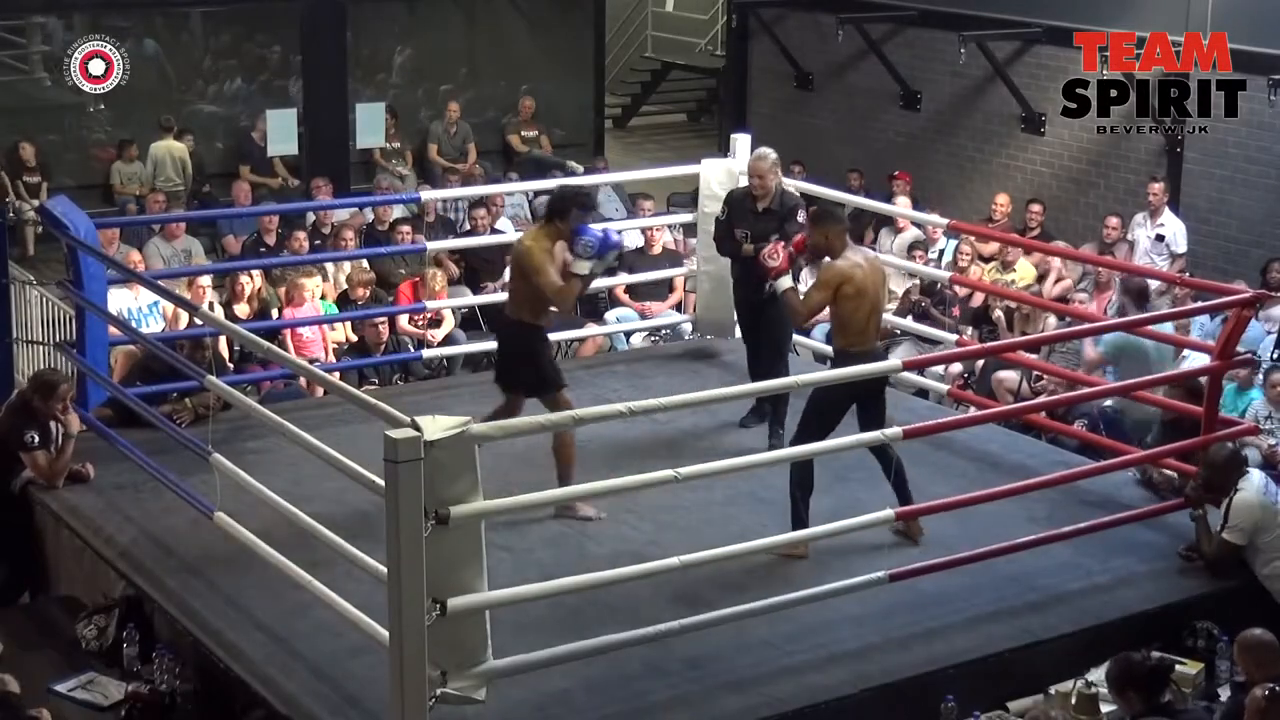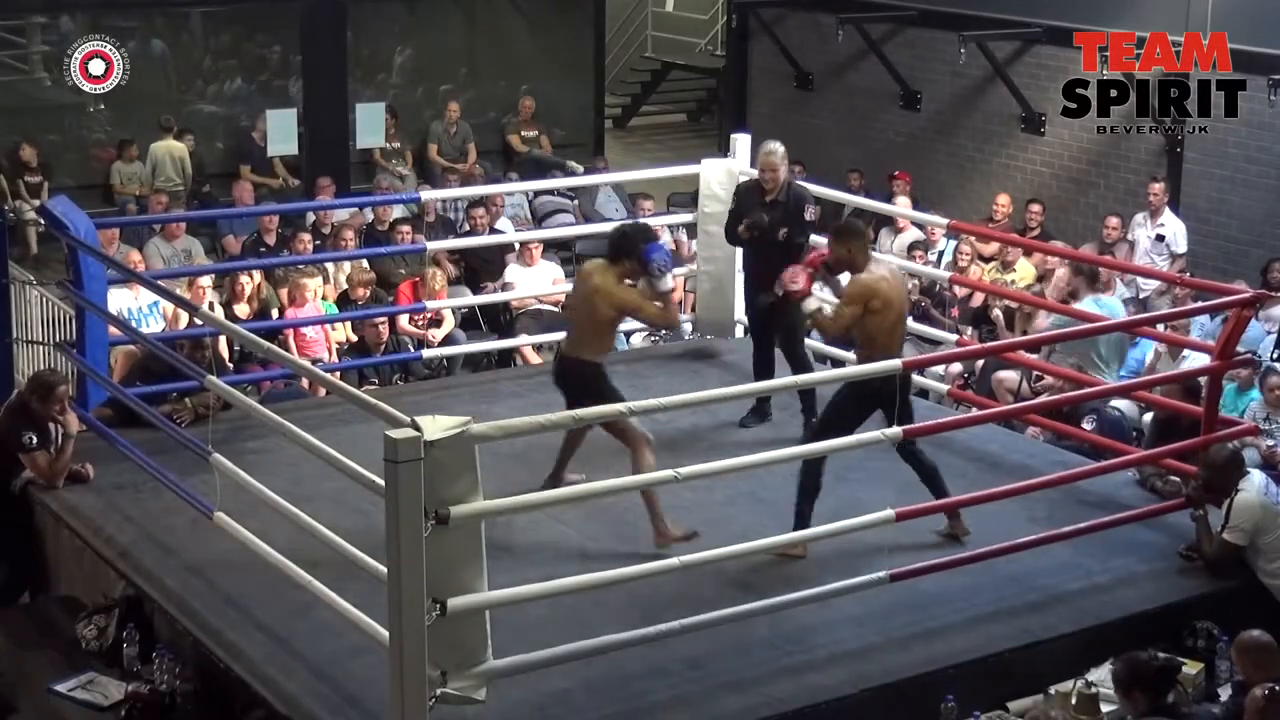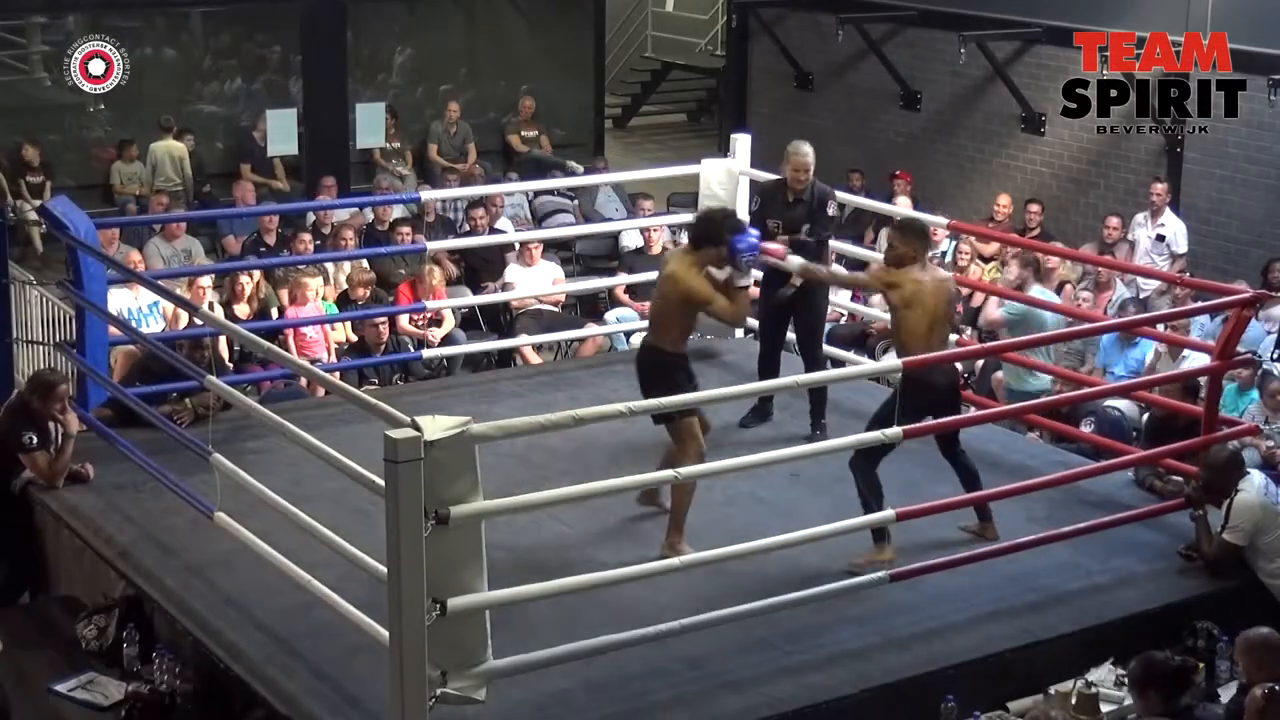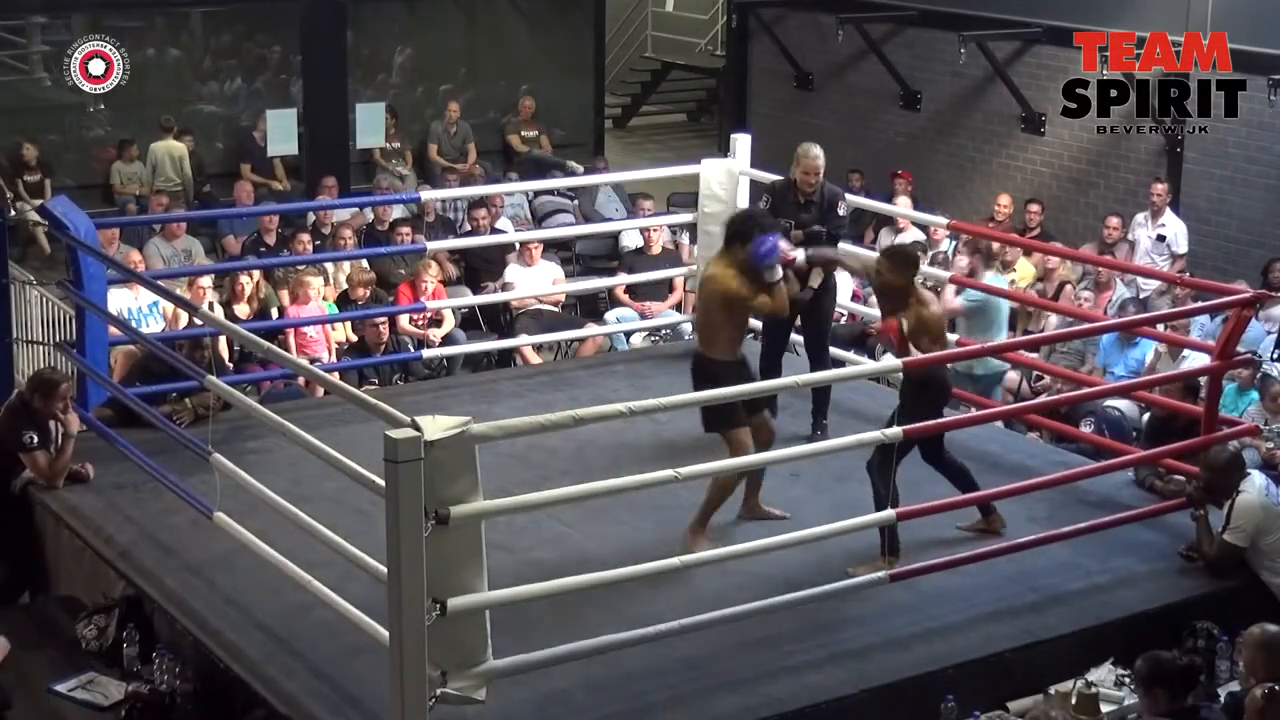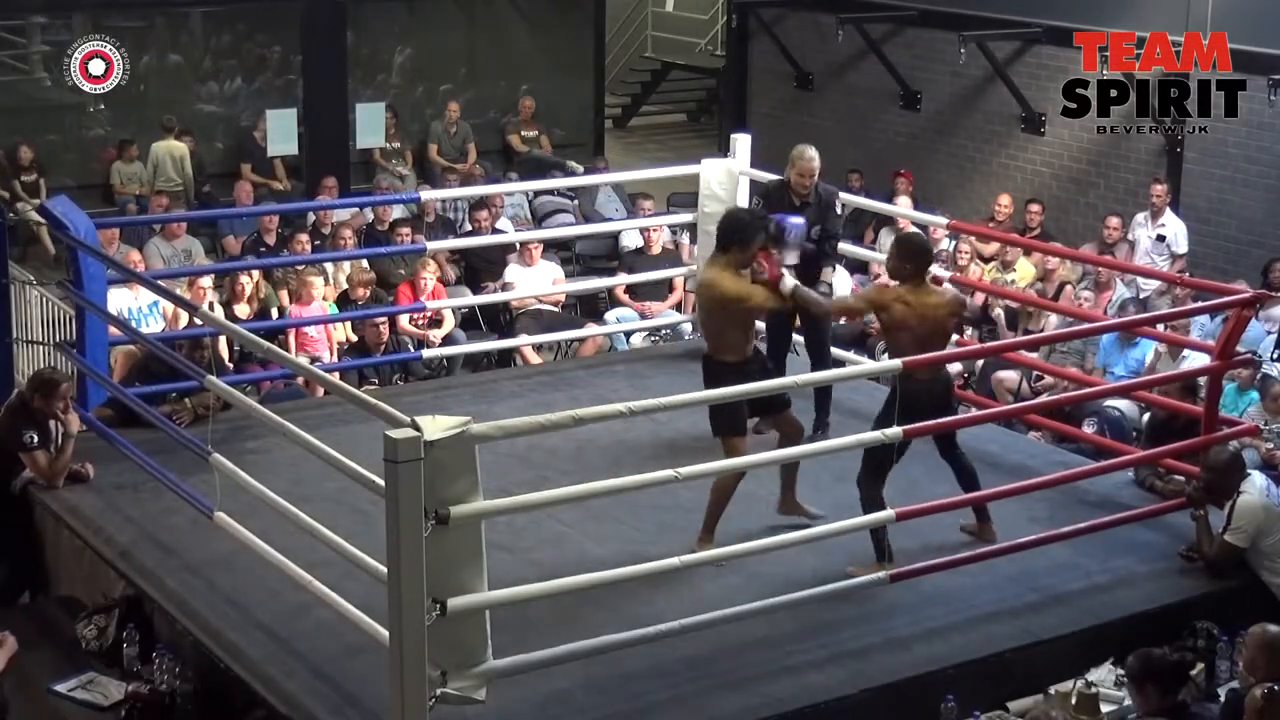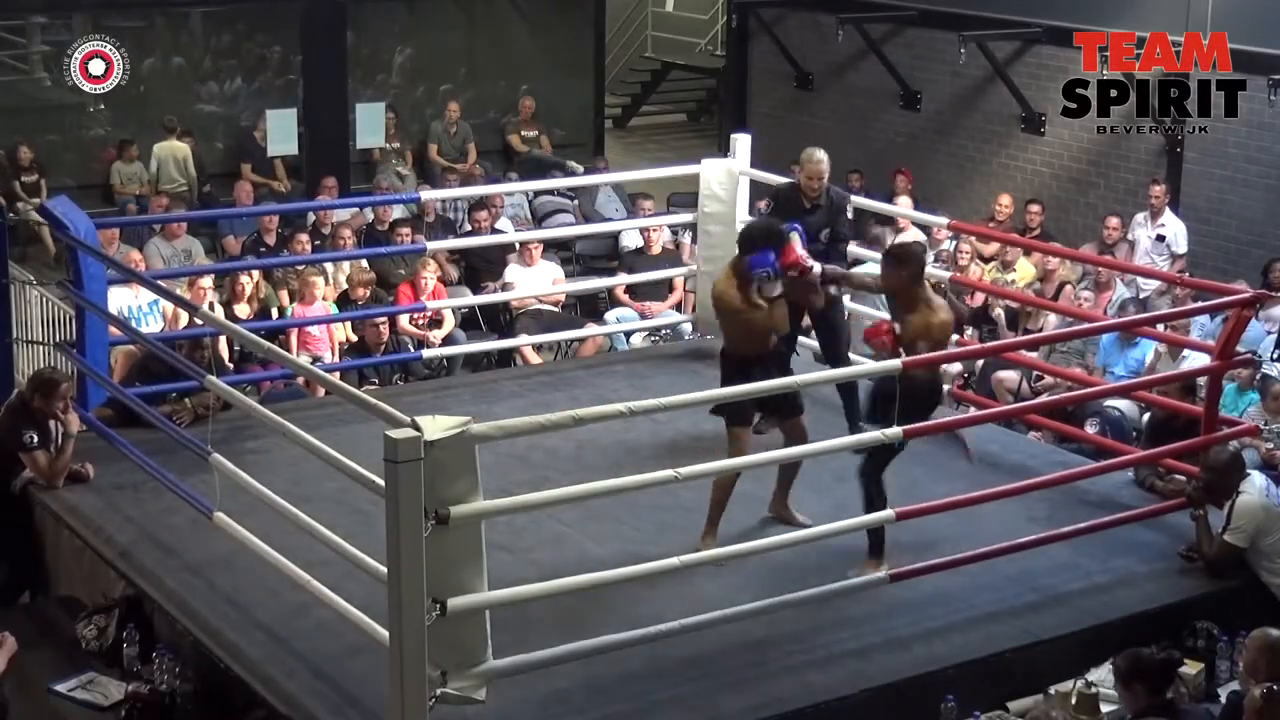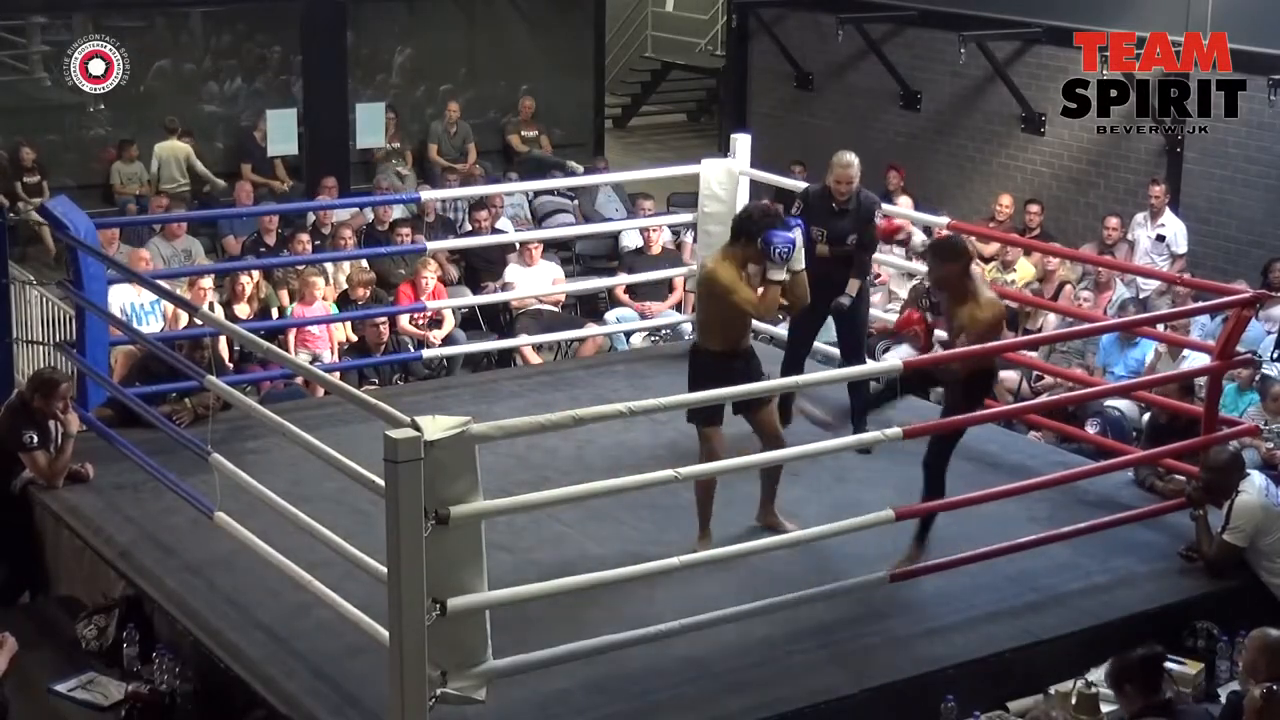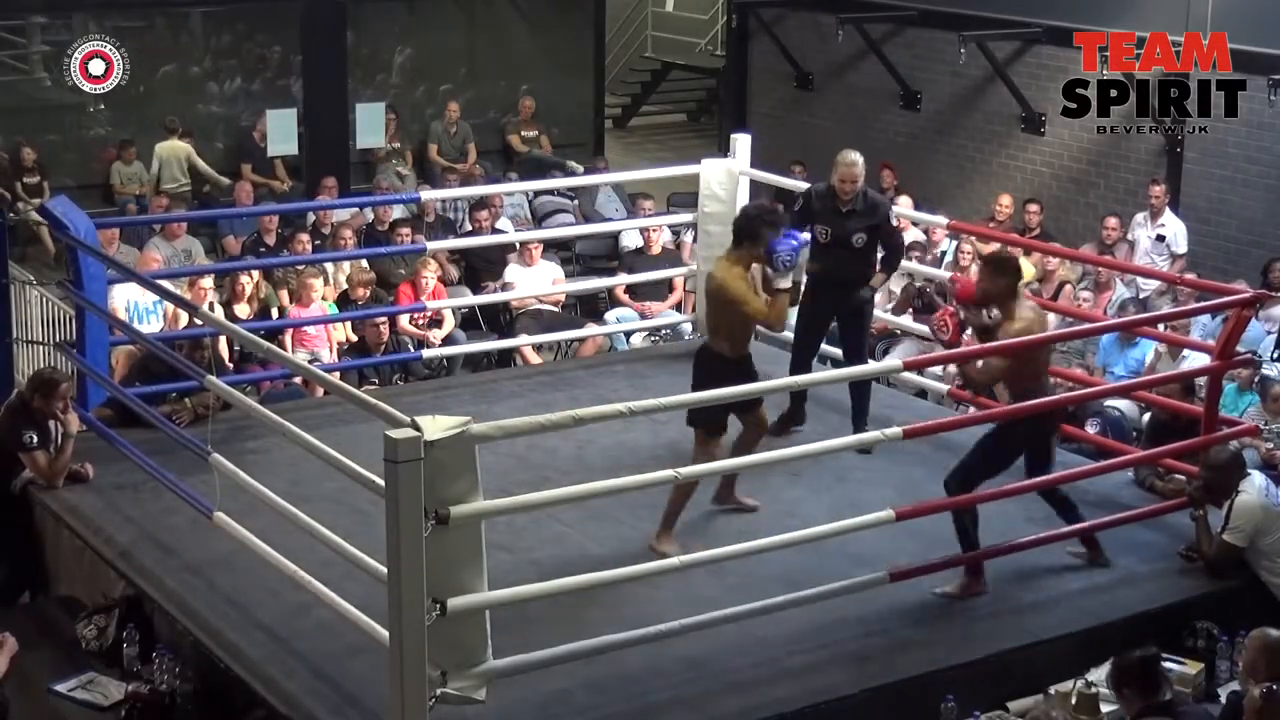
dt=0.3s
person 1, frame 1
left shoulder: (555, 242)
right shoulder: (534, 248)
left elbow: (577, 284)
right elbow: (563, 300)
left wrist: (599, 259)
right wrist: (582, 262)
left hip: (518, 330)
right hip: (523, 335)
left knee: (512, 406)
right knee: (565, 414)
right ankle: (566, 500)
person 1, frame 2
left shoulder: (591, 269)
right shoulder: (616, 293)
right elbow: (670, 321)
left wrist: (652, 281)
right wrist: (662, 279)
left hip: (565, 364)
right hip: (584, 372)
right knee: (641, 441)
left ankle: (556, 478)
right ankle: (661, 529)
person 1, frame 3
left shoulder: (686, 260)
right shoulder: (687, 279)
left elbow: (722, 287)
right elbow: (737, 318)
left wrist: (737, 272)
right wrist: (742, 272)
left hip: (669, 357)
right hip: (662, 363)
left knee: (699, 427)
right knee: (693, 449)
left ankle: (651, 491)
right ankle: (674, 544)
person 1, frame 4
left shoulder: (735, 266)
right shoulder: (724, 279)
left elbow: (791, 292)
right elbow: (779, 310)
left wrist: (779, 262)
right wrist: (774, 268)
left hip: (734, 363)
right hip: (715, 370)
left knee: (765, 433)
right knee: (742, 455)
left ankle: (751, 505)
right ankle: (696, 532)
person 1, frame 5
left shoulder: (730, 268)
right shoulder: (720, 283)
left elbow: (776, 291)
right elbow: (775, 302)
left hip: (751, 360)
right hip: (725, 372)
left knee: (792, 430)
right knee: (738, 461)
left ankle: (788, 499)
right ankle: (704, 540)
person 1, frame 6
left shoulder: (764, 268)
right shoulder: (726, 290)
left elbow: (815, 301)
right elbow: (780, 327)
right wrist: (772, 287)
left hip: (773, 357)
right hip: (741, 365)
left knee: (798, 436)
right knee: (739, 455)
left ankle: (780, 504)
right ankle: (709, 534)
person 1, frame 7
left shoulder: (753, 263)
right shoulder: (717, 271)
left elbow: (801, 301)
right elbow: (765, 311)
left wrist: (795, 258)
right wrist: (777, 270)
left hip: (742, 357)
right hip: (709, 363)
left knee: (774, 439)
right knee: (713, 454)
left ankle: (768, 512)
right ankle: (704, 535)
person 1, frame 8
left shoulder: (742, 264)
right shoulder: (727, 279)
left elbow: (781, 304)
right elbow: (776, 322)
left wrist: (787, 272)
right wrist: (782, 277)
left hip: (737, 360)
right hip: (717, 366)
left knee: (757, 427)
right knee: (706, 458)
left ankle: (726, 492)
right ankle: (663, 533)
person 2, frame 1
left shoulder: (837, 270)
right shoulder: (872, 261)
left elbow: (799, 315)
left wrist: (779, 276)
right wrist: (809, 257)
left hip: (849, 367)
right hip: (876, 362)
left knee: (803, 447)
right knee: (878, 442)
left ankle: (799, 538)
right ankle: (910, 520)
person 2, frame 2
left shoulder: (863, 284)
right shoulder: (892, 272)
left elbow: (832, 331)
left wrist: (805, 295)
right wrist: (827, 273)
left hip: (870, 379)
right hip: (899, 375)
right knee: (909, 447)
left ankle: (799, 538)
right ankle: (955, 520)
person 2, frame 3
left shoulder: (894, 278)
right shoulder: (948, 280)
left elbow: (833, 277)
left wrist: (785, 258)
left hip: (918, 384)
right hip: (948, 376)
left knee: (862, 461)
right knee: (953, 450)
left ankle: (882, 547)
right ankle: (986, 524)
person 2, frame 4
left shoulder: (929, 313)
right shoulder: (885, 287)
left elbow: (938, 362)
left wrist: (909, 351)
left hip: (926, 388)
right hip: (916, 383)
left knee: (880, 465)
right knee: (935, 454)
left ankle: (888, 557)
right ankle: (991, 518)
person 2, frame 5
left shoulder: (885, 297)
right shoulder: (951, 298)
left elbow: (832, 309)
left hip: (909, 394)
right hip: (941, 384)
left knee: (870, 479)
right knee: (953, 452)
left ankle: (883, 561)
right ankle: (984, 524)
person 2, frame 6
left shoulder: (938, 319)
right shoulder: (899, 286)
left elbow: (919, 373)
right elbow: (857, 280)
left wrist: (890, 352)
right wrist: (817, 271)
left hip: (919, 391)
right hip: (899, 377)
left knee: (871, 469)
right knee: (875, 414)
left ankle: (876, 557)
person 2, frame 7
left shoulder: (984, 310)
right shoulder: (955, 279)
left elbow: (952, 366)
left hip: (972, 381)
right hip: (951, 360)
left knee: (935, 461)
right knee: (895, 384)
left ankle: (918, 545)
right ankle: (839, 420)
person 2, frame 8
left shoulder: (1018, 329)
right shoulder: (1023, 307)
left elbow: (979, 383)
right elbow: (992, 337)
left wrist: (953, 346)
right wrist: (976, 317)
left hip: (1027, 415)
right hip: (1042, 406)
left knee: (958, 484)
right knee: (1040, 480)
left ankle: (974, 578)
right ankle: (1094, 549)
person 3, frame 1
left shoulder: (792, 204)
right shoulder: (735, 200)
right elbow: (722, 243)
right wrist: (754, 249)
right hip: (745, 287)
left knee: (777, 357)
right knee: (754, 349)
left ankle: (777, 430)
right ankle: (762, 405)
person 3, frame 2
left shoulder: (801, 198)
right shoulder: (744, 192)
left elbow: (797, 249)
right elbow: (730, 235)
left wrist: (778, 290)
right wrist: (747, 228)
right hip: (756, 280)
left knee: (794, 349)
right knee: (761, 344)
left ankle: (811, 417)
right ankle: (762, 405)
person 3, frame 3
left shoulder: (824, 197)
right shoulder: (767, 191)
left elbow: (817, 246)
left wrist: (793, 284)
right wrist: (790, 241)
left hip: (809, 285)
right hip: (773, 280)
left knee: (811, 351)
right knee: (769, 345)
left ankle: (819, 420)
right ankle: (764, 406)
person 3, frame 4
left shoulder: (834, 198)
right shoulder: (776, 191)
left elbow: (829, 246)
left wrist: (810, 287)
right wrist: (802, 235)
left hip: (819, 286)
left knee: (818, 353)
right knee: (771, 346)
left ankle: (820, 421)
right ankle: (768, 405)
person 3, frame 5
left shoulder: (829, 197)
right shoulder: (770, 193)
left elbow: (830, 244)
left wrist: (824, 283)
left hip: (815, 283)
left knee: (820, 352)
right knee: (776, 349)
left ankle: (821, 420)
person 3, frame 6
left shoulder: (839, 200)
right shoulder: (781, 196)
left elbow: (839, 247)
right wrist: (802, 250)
left knee: (837, 354)
right knee: (780, 349)
left ankle: (855, 423)
person 3, frame 7
left shoulder: (870, 205)
right shoulder: (810, 197)
left elbow: (865, 255)
left wrist: (849, 295)
right wrist: (830, 250)
left hip: (854, 290)
right hip: (813, 286)
left knee: (854, 359)
right knee: (795, 349)
left ankle: (860, 426)
right ankle: (783, 411)
person 3, frame 8
left shoulder: (877, 206)
right shoulder: (813, 197)
left elbow: (894, 251)
left wrist: (873, 287)
left hip: (857, 291)
right hip: (818, 287)
left knee: (857, 359)
right knee: (802, 351)
left ankle: (860, 427)
right ankle: (795, 412)
person 4, frame 1
left shoulder: (43, 410)
right shoulder: (22, 424)
left elbow: (51, 460)
right elbow: (53, 479)
left wrist: (73, 469)
right wrist: (71, 434)
left knee: (25, 559)
right knee: (20, 566)
person 4, frame 2
left shoulder: (43, 411)
right shoulder: (20, 425)
left elbow: (51, 461)
right elbow: (53, 479)
left wrist: (73, 469)
right wrist: (70, 434)
left knee: (27, 560)
right knee: (21, 567)
person 4, frame 3
left shoulder: (42, 412)
right shoulder: (20, 425)
left elbow: (51, 461)
right elbow: (53, 479)
left wrist: (74, 470)
right wrist: (70, 434)
left knee: (27, 560)
right knee: (21, 567)
person 4, frame 4
left shoulder: (42, 412)
right shoulder: (21, 424)
left elbow: (51, 462)
right elbow: (53, 479)
left wrist: (74, 470)
right wrist: (70, 434)
left knee: (27, 561)
right knee: (22, 568)
person 4, frame 5
left shoulder: (41, 412)
right shoulder: (20, 424)
left elbow: (51, 462)
right elbow: (53, 479)
left wrist: (74, 470)
right wrist: (70, 434)
left knee: (29, 562)
right knee: (23, 568)
person 4, frame 6
left shoulder: (42, 413)
right shoulder: (20, 424)
left elbow: (51, 462)
right elbow: (53, 479)
left wrist: (74, 470)
right wrist: (70, 434)
left knee: (29, 562)
right knee: (23, 568)
person 4, frame 7
left shoulder: (41, 412)
right shoulder: (20, 424)
left elbow: (51, 463)
right elbow: (53, 479)
left wrist: (74, 470)
right wrist: (70, 434)
left knee: (29, 563)
right knee: (24, 569)
person 4, frame 8
left shoulder: (41, 413)
right shoulder: (20, 423)
left elbow: (50, 462)
right elbow: (53, 479)
left wrist: (74, 470)
right wrist: (70, 434)
left knee: (29, 563)
right knee: (23, 568)
